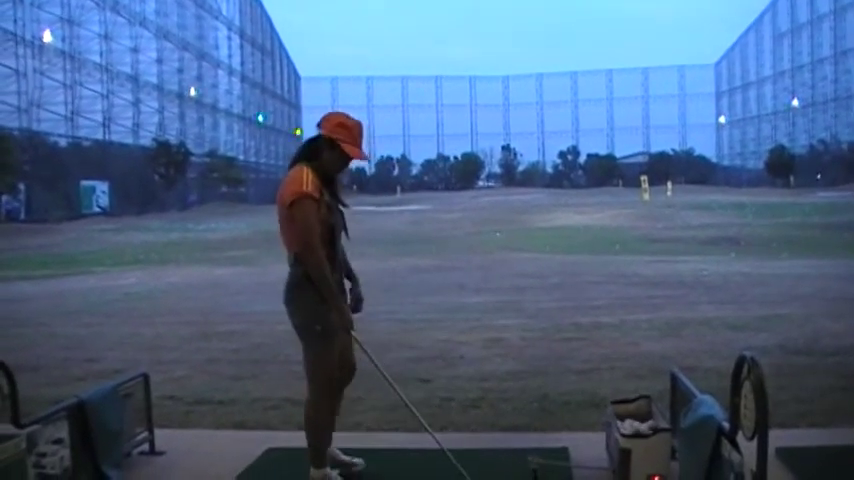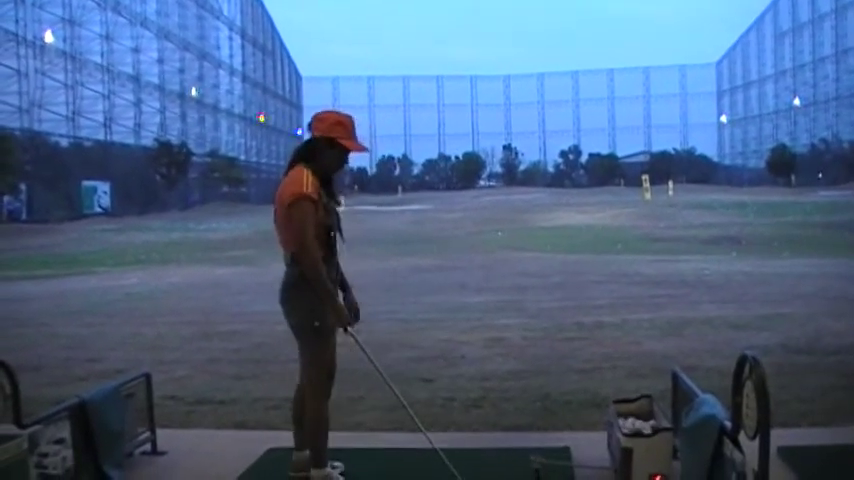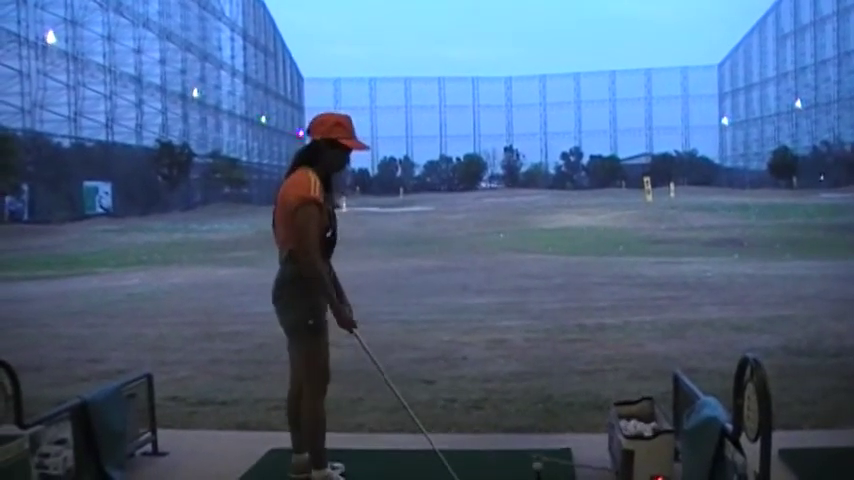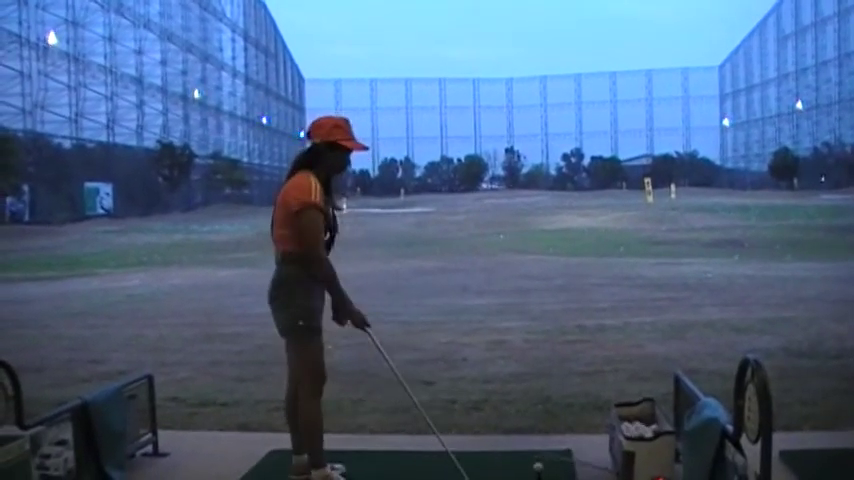
dt=0.2s
person 1, frame 1
left shoulder: (321, 184)
right shoulder: (303, 183)
right elbow: (310, 251)
left wrist: (352, 281)
right wrist: (338, 304)
left hip: (326, 291)
right hip: (311, 294)
left knee: (343, 371)
right knee: (323, 384)
person 1, frame 2
left shoulder: (317, 184)
right shoulder: (301, 184)
right elbow: (307, 252)
left wrist: (346, 291)
right wrist: (334, 303)
left hip: (318, 292)
right hip: (307, 293)
left knee: (313, 379)
right knee: (319, 383)
person 1, frame 3
left shoulder: (313, 184)
right shoulder: (307, 186)
right elbow: (308, 255)
left wrist: (340, 295)
right wrist: (335, 305)
left hip: (302, 290)
right hip: (301, 291)
left knee: (303, 380)
right knee: (316, 383)
person 1, frame 4
left shoulder: (312, 186)
right shoulder: (308, 189)
right elbow: (317, 257)
left wrist: (339, 300)
right wrist: (346, 304)
left hip: (299, 289)
right hip: (297, 290)
left knee: (301, 380)
right knee: (312, 383)
